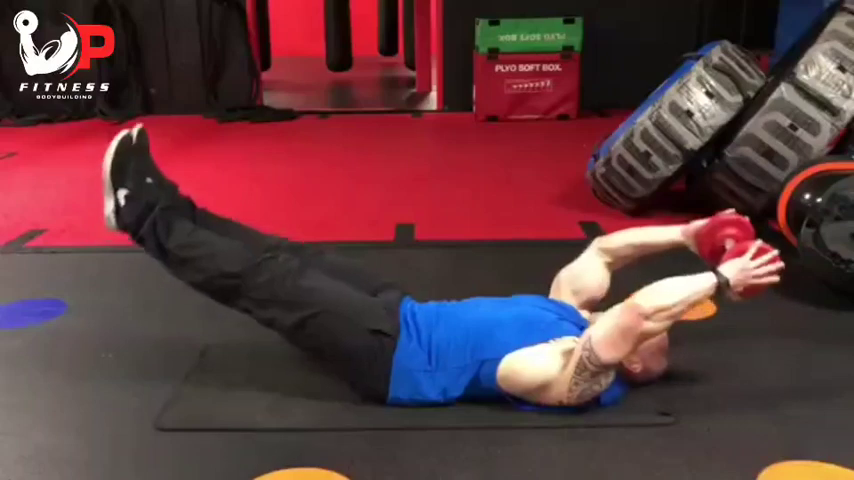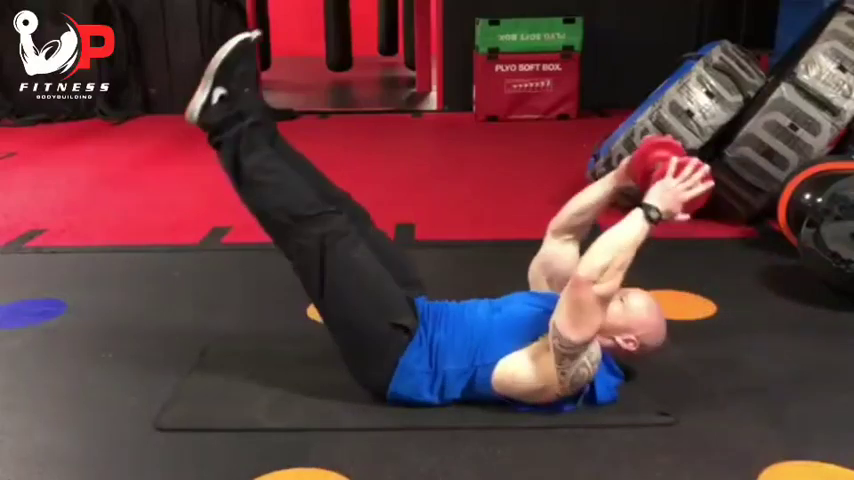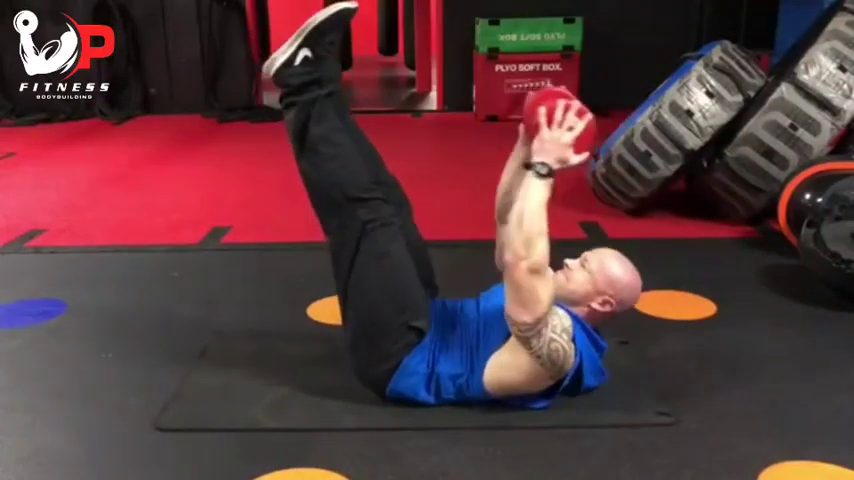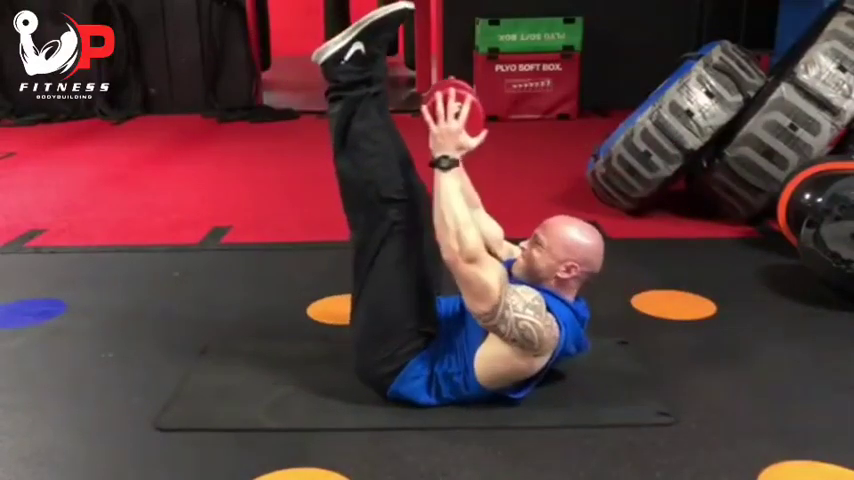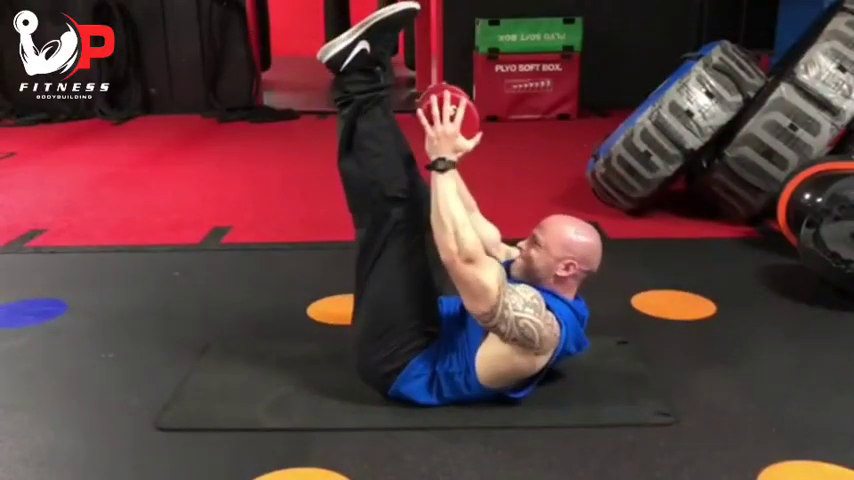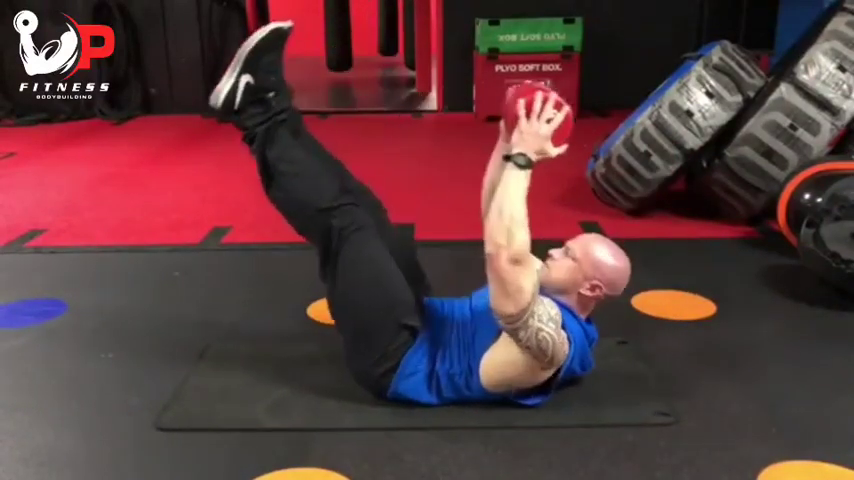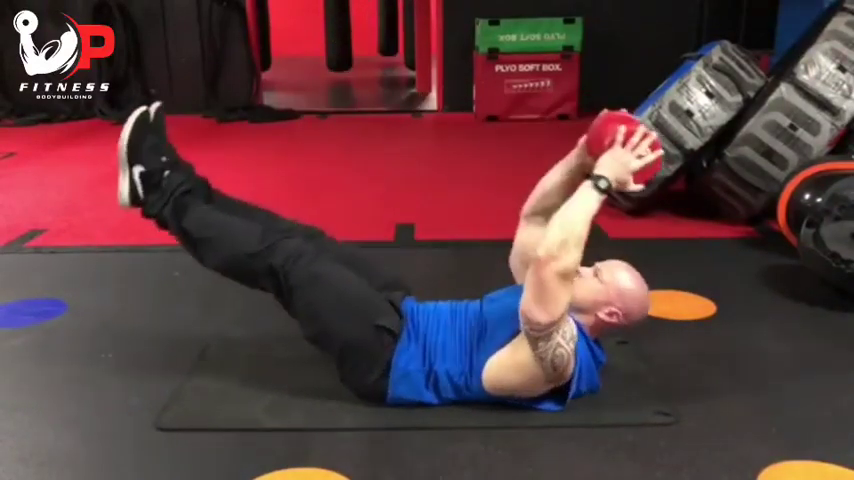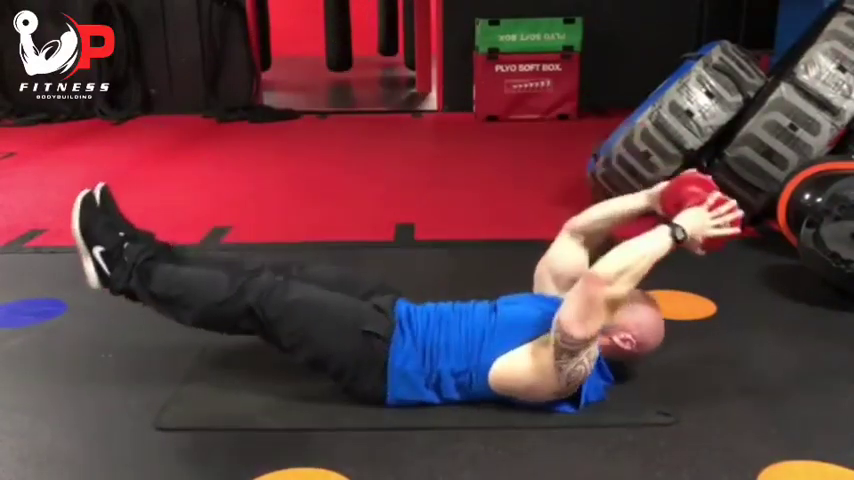
dt=0.5s
person 1, frame 1
left shoulder: (581, 378)
right shoulder: (571, 314)
left elbow: (639, 312)
right elbow: (603, 249)
left wrist: (719, 278)
right wrist: (685, 234)
left hip: (394, 358)
right hip: (405, 315)
left knee: (278, 282)
right knee: (297, 262)
left ankle: (151, 219)
right ankle: (161, 208)
person 1, frame 2
left shoulder: (578, 367)
right shoulder: (566, 314)
left elbow: (591, 282)
right elbow: (562, 232)
left wrist: (650, 210)
right wrist: (622, 178)
left hip: (400, 361)
right hip: (421, 322)
left knee: (325, 232)
right knee: (342, 218)
left ankle: (236, 125)
right ankle: (241, 118)
person 1, frame 3
left shoulder: (556, 346)
right shoulder: (556, 307)
left elbow: (522, 261)
right elbow: (508, 219)
left wrist: (541, 167)
right wrist: (528, 147)
left hip: (401, 359)
right hip: (425, 328)
left knee: (367, 213)
right knee: (384, 203)
left ankle: (309, 92)
right ankle: (314, 88)
person 1, frame 4
left shoulder: (536, 324)
right shoulder: (532, 278)
left elbow: (463, 256)
right elbow: (476, 221)
left wrist: (445, 160)
right wrist: (451, 152)
left hip: (400, 364)
right hip: (426, 334)
left knee: (392, 214)
right knee: (409, 205)
left ankle: (357, 87)
person 1, frame 5
left shoulder: (537, 325)
right shoulder: (535, 280)
left elbow: (461, 257)
right elbow: (474, 225)
left wrist: (442, 163)
right wrist: (445, 155)
left hip: (401, 361)
right hip: (428, 333)
left knee: (395, 213)
right knee: (411, 207)
left ankle: (363, 86)
person 1, frame 6
left shoulder: (550, 338)
right shoulder: (553, 300)
left elbow: (504, 254)
right elbow: (495, 216)
left wrist: (520, 159)
right wrist: (508, 142)
left hip: (398, 358)
right hip: (422, 325)
left knee: (344, 225)
right knee: (360, 210)
left ankle: (262, 120)
right ankle: (266, 111)
person 1, frame 7
left shoulder: (561, 356)
right shoulder: (552, 313)
left elbow: (551, 262)
right elbow: (534, 221)
left wrist: (600, 183)
right wrist: (582, 161)
left hip: (391, 360)
right hip: (407, 319)
left knee: (288, 261)
right knee: (305, 243)
left ankle: (168, 198)
right ankle: (172, 188)
person 1, frame 8
left shoulder: (568, 371)
right shoulder: (558, 306)
left elbow: (602, 282)
right elbow: (577, 233)
left wrist: (675, 231)
right wrist: (653, 200)
left hip: (388, 359)
right hip: (399, 317)
left knee: (264, 301)
right knee: (280, 278)
left ankle: (127, 271)
right ankle: (139, 256)
